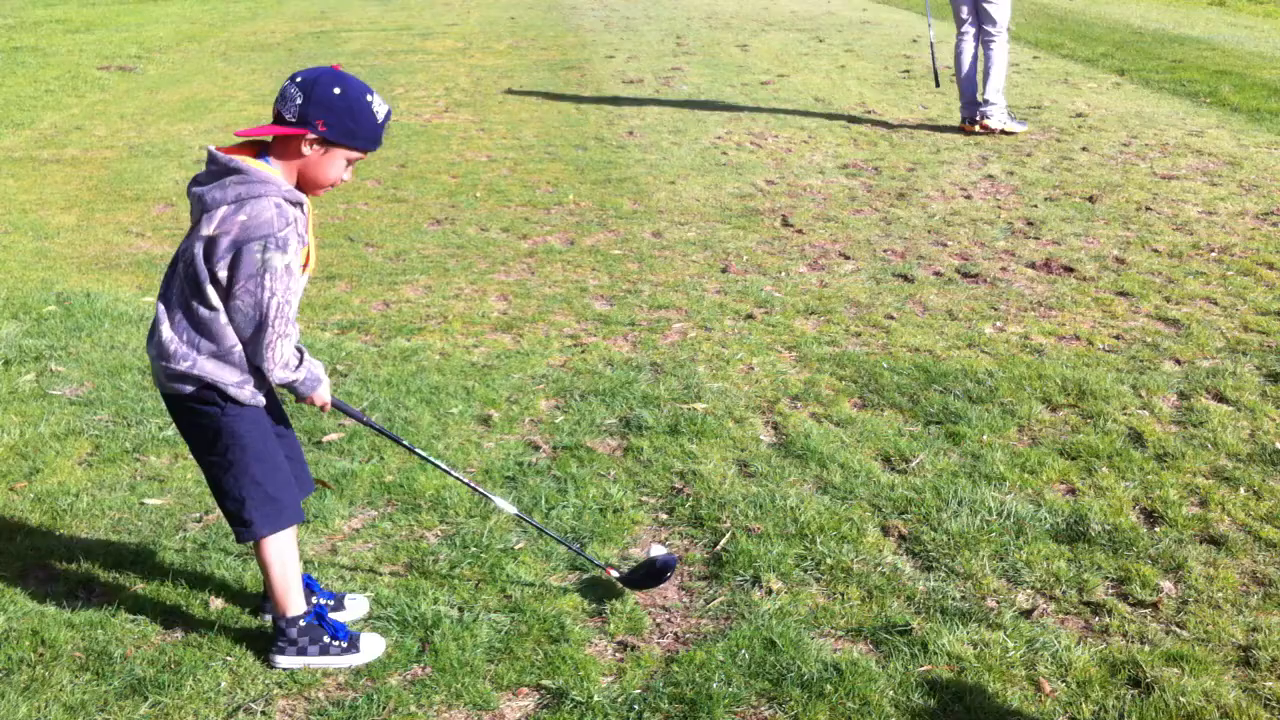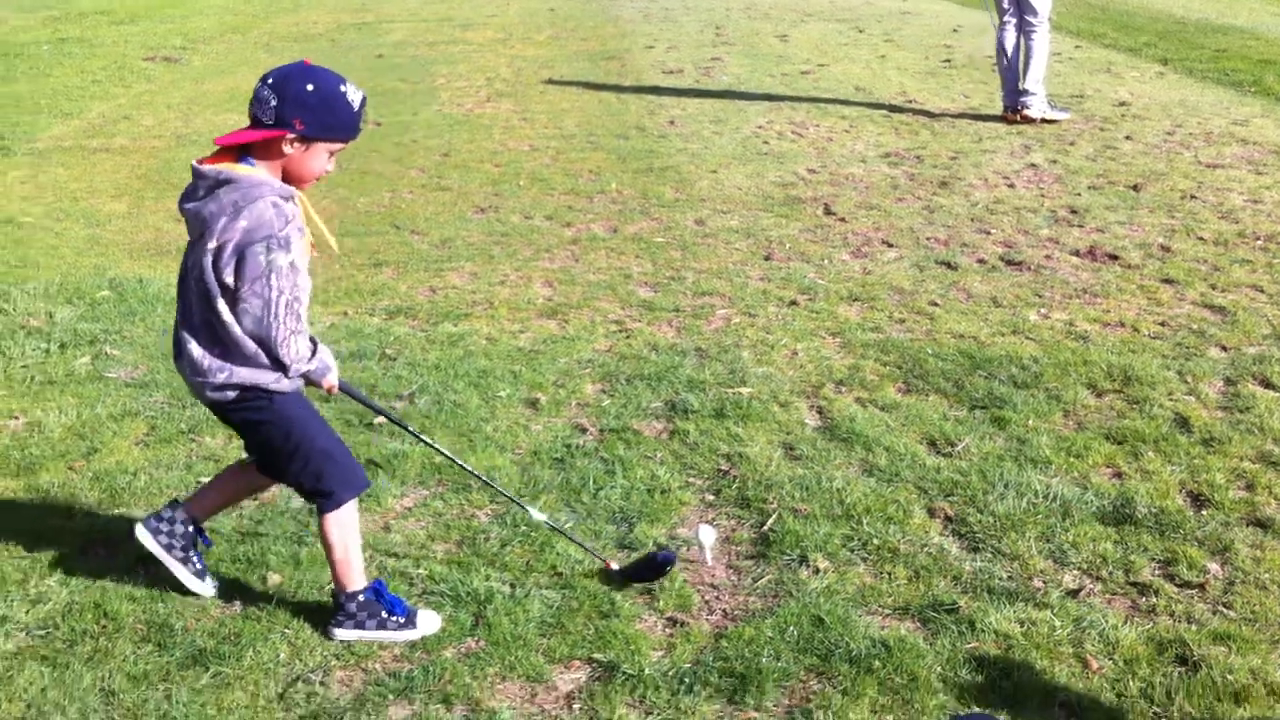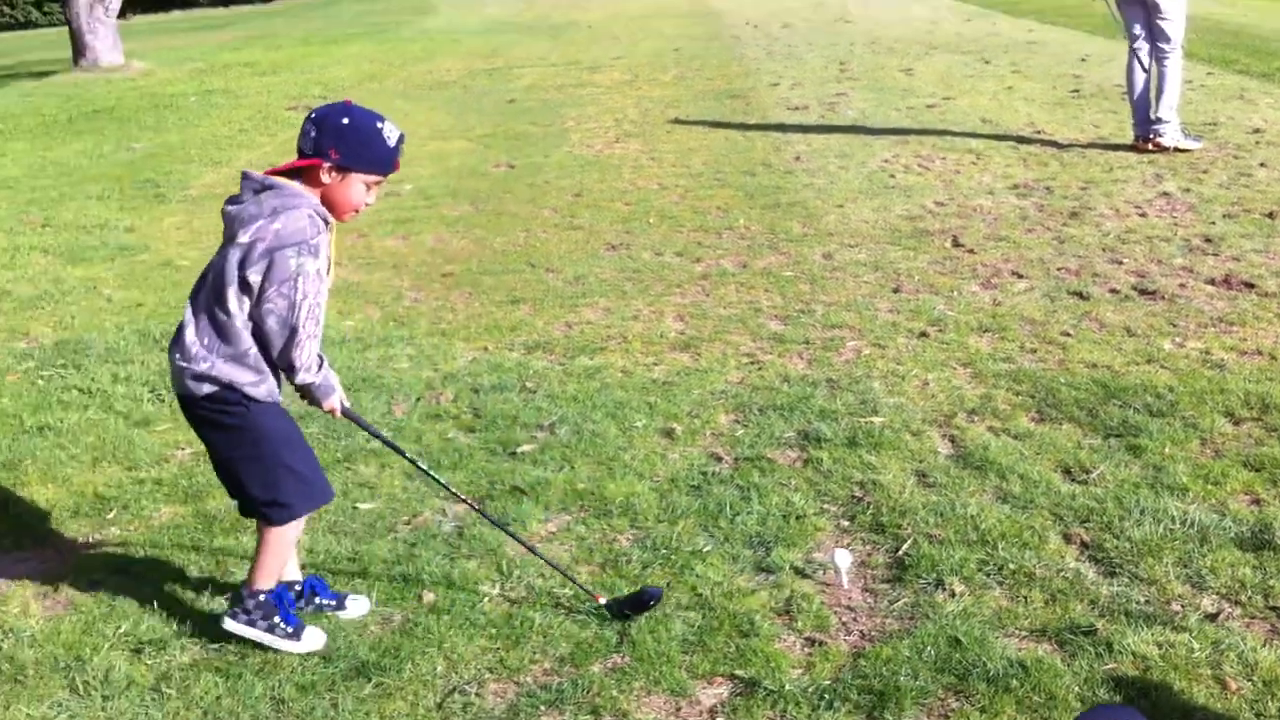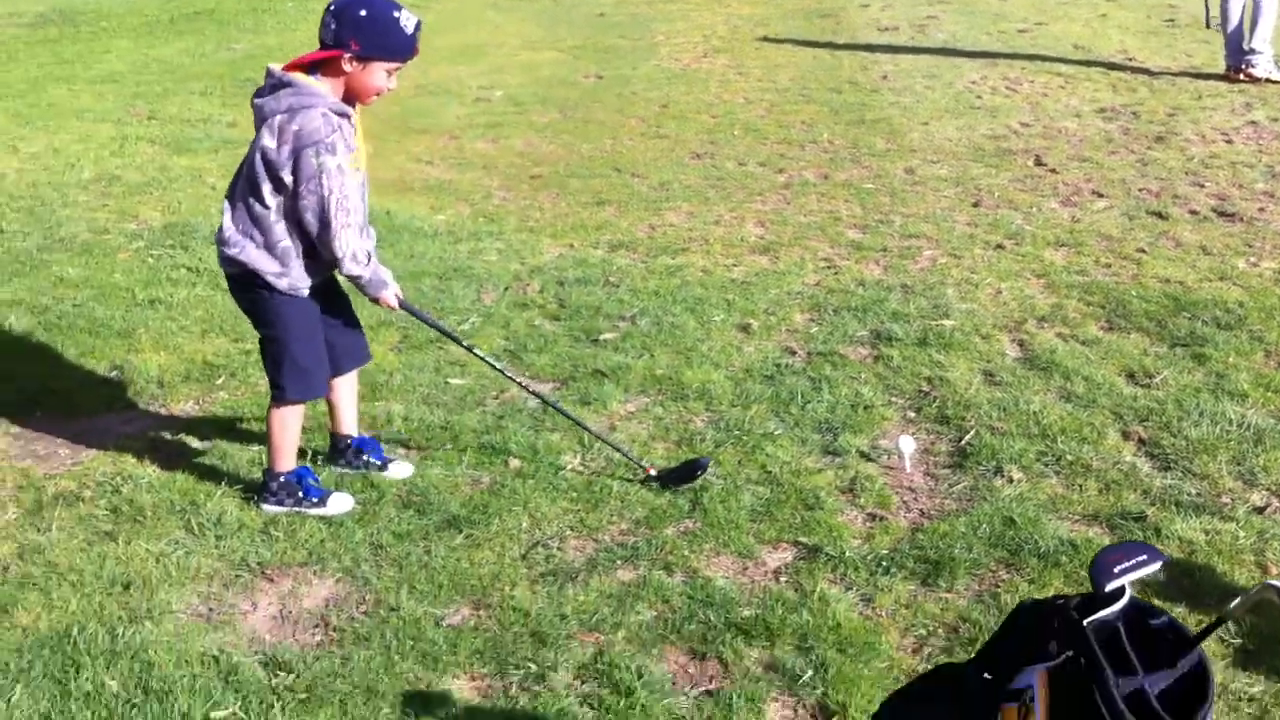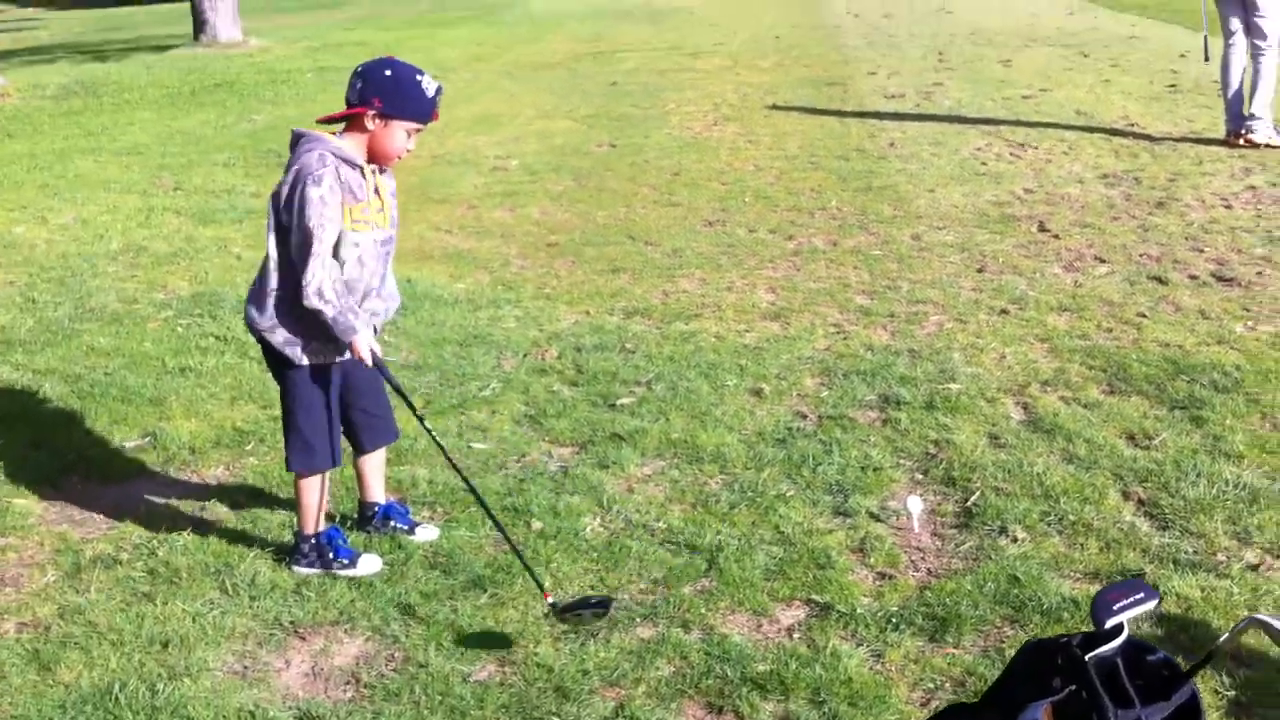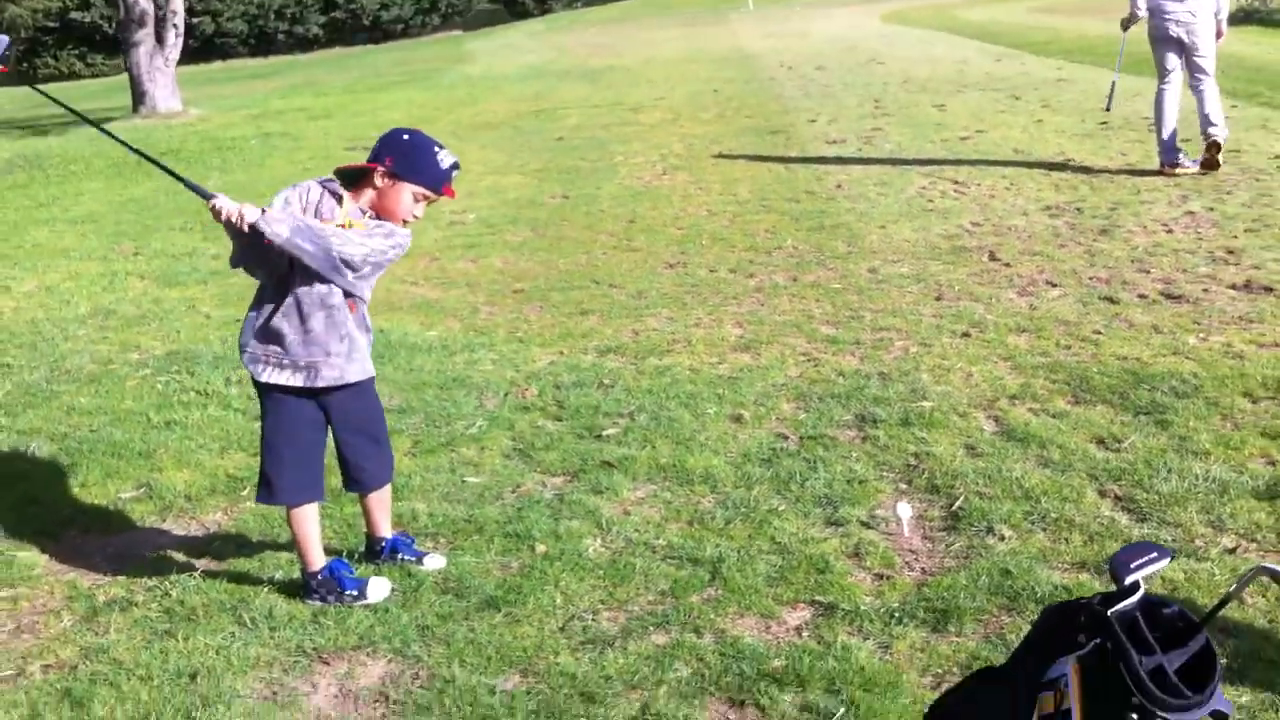
dt=0.4s
person 1, frame 1
left shoulder: (249, 185)
right shoulder: (270, 220)
right elbow: (265, 331)
left wrist: (297, 368)
right wrist: (308, 378)
left hip: (222, 365)
right hip: (212, 378)
left knee: (285, 478)
right knee: (269, 500)
left ankle: (289, 589)
right ankle: (298, 631)
person 1, frame 2
left shoulder: (230, 182)
right shoulder: (262, 215)
right elbow: (278, 324)
left wrist: (304, 359)
right wrist: (316, 364)
left hip: (220, 362)
right hip: (247, 376)
left knee: (281, 456)
right knee: (337, 480)
left ankle: (176, 526)
right ankle: (357, 605)
person 1, frame 3
left shoulder: (279, 210)
right shoulder: (299, 234)
right elbow: (290, 332)
left wrist: (313, 378)
right wrist: (323, 384)
left hip: (231, 373)
right hip: (227, 383)
left knee: (280, 486)
right knee: (298, 488)
left ankle: (292, 586)
right ankle: (255, 604)
person 1, frame 4
left shoulder: (327, 101)
right shoulder: (318, 128)
left elbow: (344, 203)
right elbow: (333, 221)
left wrist: (366, 263)
right wrist: (374, 277)
left hip: (298, 258)
right hip: (273, 264)
left knee: (341, 349)
right knee: (300, 374)
left ankle: (348, 443)
right ankle: (282, 483)
person 1, frame 5
left shoulder: (379, 180)
right shoulder: (320, 170)
left elbow: (377, 261)
right elbow: (312, 262)
left wrist: (370, 318)
right wrist: (349, 324)
left hip: (348, 328)
right hip: (299, 330)
left knee: (372, 421)
right knee: (316, 439)
left ankle: (376, 509)
right ankle: (312, 543)
person 1, frame 6
left shoulder: (394, 237)
right shoulder: (308, 197)
left elbow: (331, 250)
right elbow: (261, 261)
left wrist: (260, 221)
right wrist: (243, 220)
left hip: (347, 368)
right hip: (283, 362)
left knee: (374, 462)
right knee: (297, 476)
left ankle: (384, 542)
right ankle: (319, 576)
